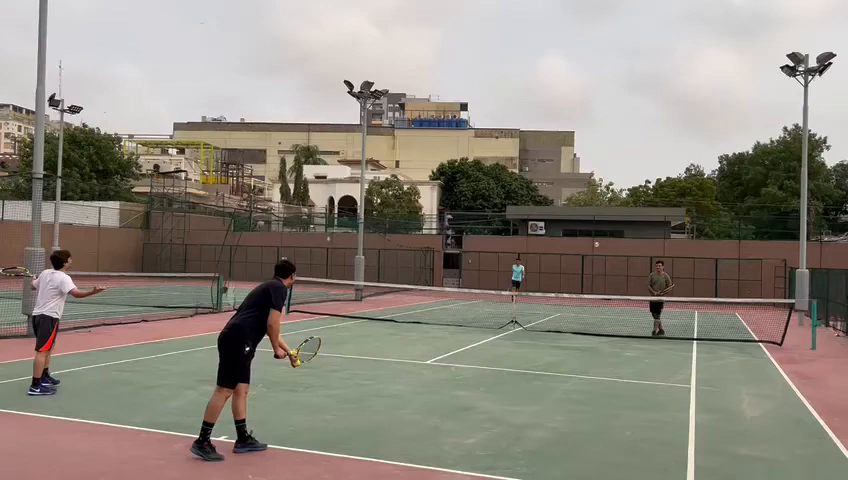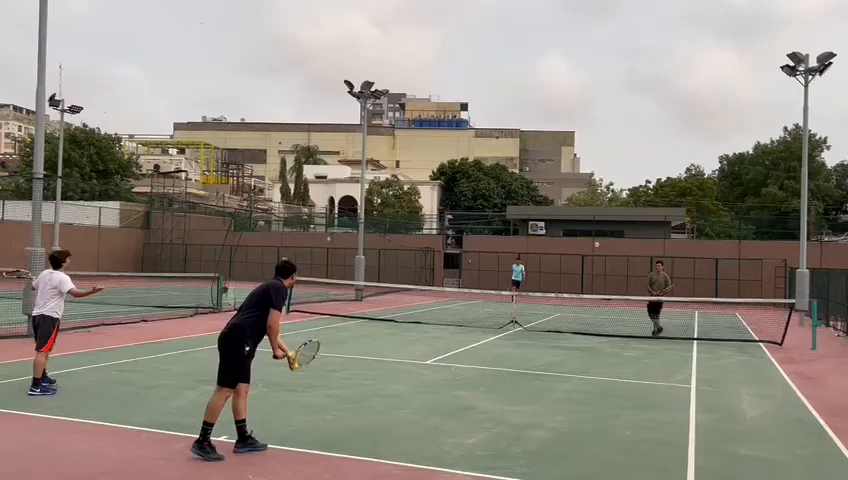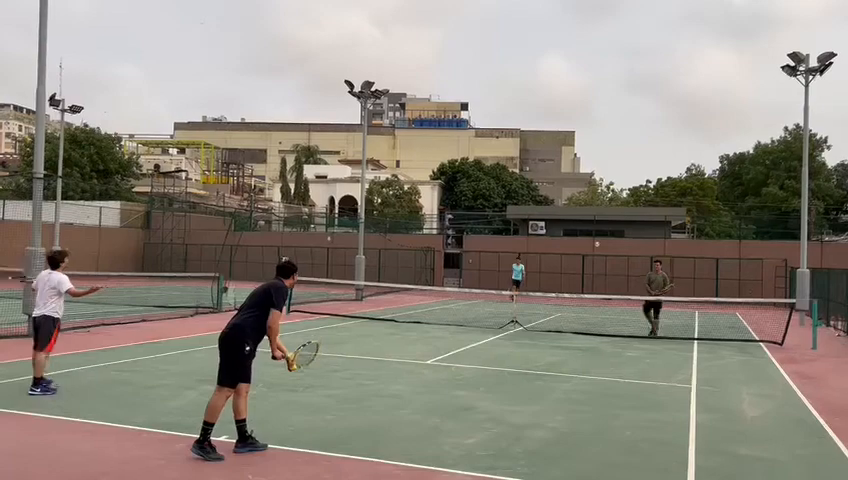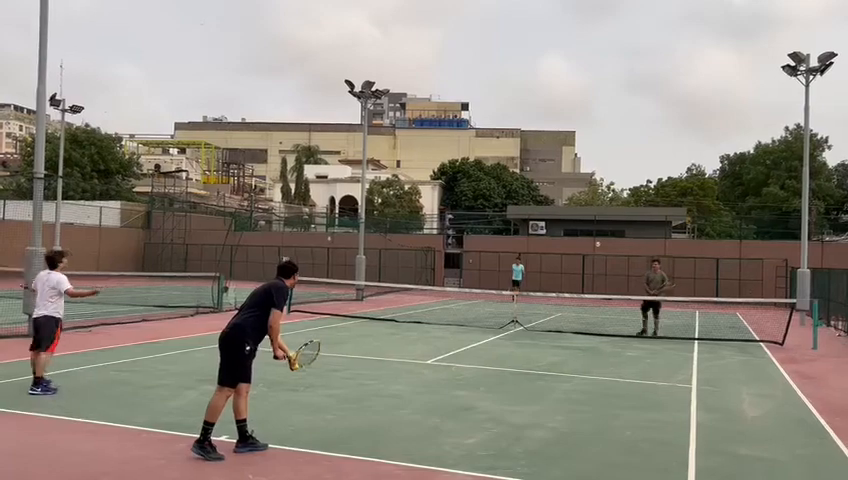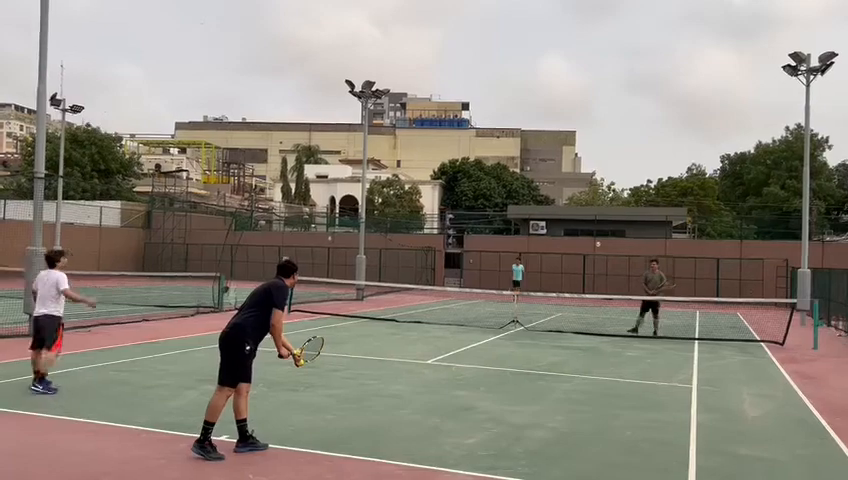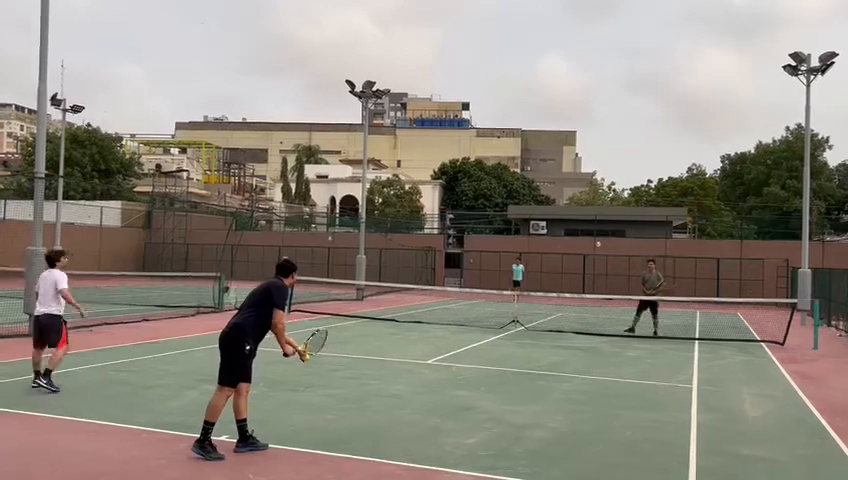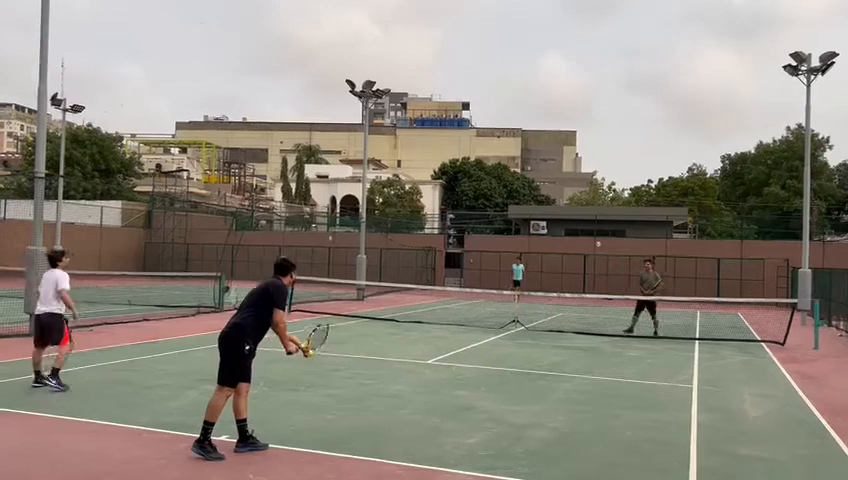
dt=0.1s
person 1, frame 1
left shoulder: (268, 287)
right shoulder: (279, 288)
left elbow: (267, 327)
right elbow: (272, 324)
left wrist: (289, 350)
right wrist: (277, 349)
left hip: (237, 341)
right hip: (237, 341)
left knee: (241, 390)
right knee: (224, 391)
left ankle: (243, 439)
right ankle: (202, 442)
person 1, frame 2
left shoulder: (269, 287)
right shoulder: (279, 288)
left elbow: (268, 328)
right elbow: (272, 324)
left wrist: (287, 352)
right wrist: (275, 350)
left hip: (238, 341)
right hip: (238, 341)
left knee: (241, 390)
right knee: (224, 391)
left ankle: (243, 439)
right ankle: (202, 442)
person 1, frame 3
left shoulder: (270, 287)
right shoulder: (280, 288)
left elbow: (267, 328)
right elbow: (272, 324)
left wrist: (286, 353)
right wrist: (274, 351)
left hip: (238, 341)
right hip: (238, 341)
left knee: (241, 390)
right knee: (224, 390)
left ankle: (244, 439)
right ankle: (202, 442)
person 1, frame 4
left shoulder: (271, 287)
right shoulder: (281, 288)
left elbow: (269, 328)
right elbow: (273, 324)
left wrist: (288, 353)
right wrist: (276, 350)
left hip: (239, 341)
right hip: (239, 340)
left knee: (242, 390)
right knee: (225, 390)
left ankle: (244, 439)
right ankle: (203, 441)
person 1, frame 5
left shoulder: (271, 287)
right shoulder: (281, 288)
left elbow: (271, 326)
right elbow: (275, 324)
left wrist: (291, 349)
right wrist: (280, 348)
left hip: (238, 341)
right hip: (239, 341)
left knee: (242, 389)
right knee: (225, 390)
left ankle: (244, 439)
right ankle: (203, 441)
person 1, frame 6
left shoulder: (270, 286)
right shoulder: (280, 288)
left elbow: (273, 326)
right elbow: (277, 324)
left wrist: (296, 346)
right wrist: (284, 347)
left hip: (239, 340)
right hip: (239, 340)
left knee: (242, 389)
right knee: (225, 390)
left ankle: (244, 439)
right ankle: (203, 441)
person 1, frame 7
left shoulder: (269, 286)
right shoulder: (280, 288)
left elbow: (274, 324)
right elbow: (279, 323)
left wrist: (296, 342)
right wrist: (287, 345)
left hip: (238, 340)
right hip: (238, 340)
left knee: (242, 389)
right knee: (225, 390)
left ankle: (244, 439)
right ankle: (203, 441)
person 2, frame 1
left shoulder: (45, 273)
right shoulder: (63, 278)
left elbow: (34, 286)
right elbow: (76, 293)
left wrist: (37, 279)
right wrist: (93, 292)
left hip: (38, 315)
right hip: (49, 317)
left knee: (45, 348)
right knee: (42, 350)
left ankle: (45, 376)
right ankle: (35, 386)
person 2, frame 2
left shoulder: (44, 273)
right shoulder: (62, 278)
left elbow: (34, 286)
right elbow: (75, 292)
left wrist: (36, 280)
right wrist: (92, 292)
left hip: (37, 315)
right hip: (49, 317)
left knee: (44, 348)
right knee: (43, 350)
left ankle: (42, 376)
right ankle: (36, 385)
person 2, frame 3
left shoulder: (42, 274)
right shoulder: (61, 278)
left elbow: (34, 287)
right elbow: (73, 292)
right wrist: (90, 291)
left hip: (37, 315)
right hip: (49, 318)
left knee: (38, 349)
right knee: (44, 351)
left ankle: (39, 378)
right ankle: (36, 386)
person 2, frame 4
left shoulder: (41, 274)
right shoulder: (59, 278)
left elbow: (33, 288)
right elbow: (71, 293)
right wrist: (90, 293)
left hip: (37, 316)
right hip: (50, 318)
left knee: (36, 350)
right knee: (46, 351)
left ankle: (38, 378)
right ankle: (37, 385)
person 2, frame 5
left shoulder: (42, 274)
right shoulder: (60, 276)
left elbow: (34, 291)
right elbow: (68, 294)
right wrist: (86, 300)
left hip: (38, 315)
right hip: (52, 317)
left knee: (37, 348)
right knee: (53, 350)
left ankle: (38, 377)
right ankle: (39, 382)
person 2, frame 6
left shoulder: (44, 275)
right shoulder: (60, 275)
right elbow: (65, 294)
right wrist: (78, 307)
left hip: (39, 314)
right hip: (53, 316)
left knee: (38, 348)
right knee: (62, 347)
left ankle: (38, 377)
right ankle: (45, 376)
person 2, frame 7
left shoulder: (47, 274)
right shoulder: (62, 275)
right elbow: (64, 295)
right wrist: (74, 309)
left hip: (39, 313)
right hip: (54, 315)
left knee: (39, 347)
right knee: (66, 345)
left ankle: (38, 378)
right ankle: (53, 376)
